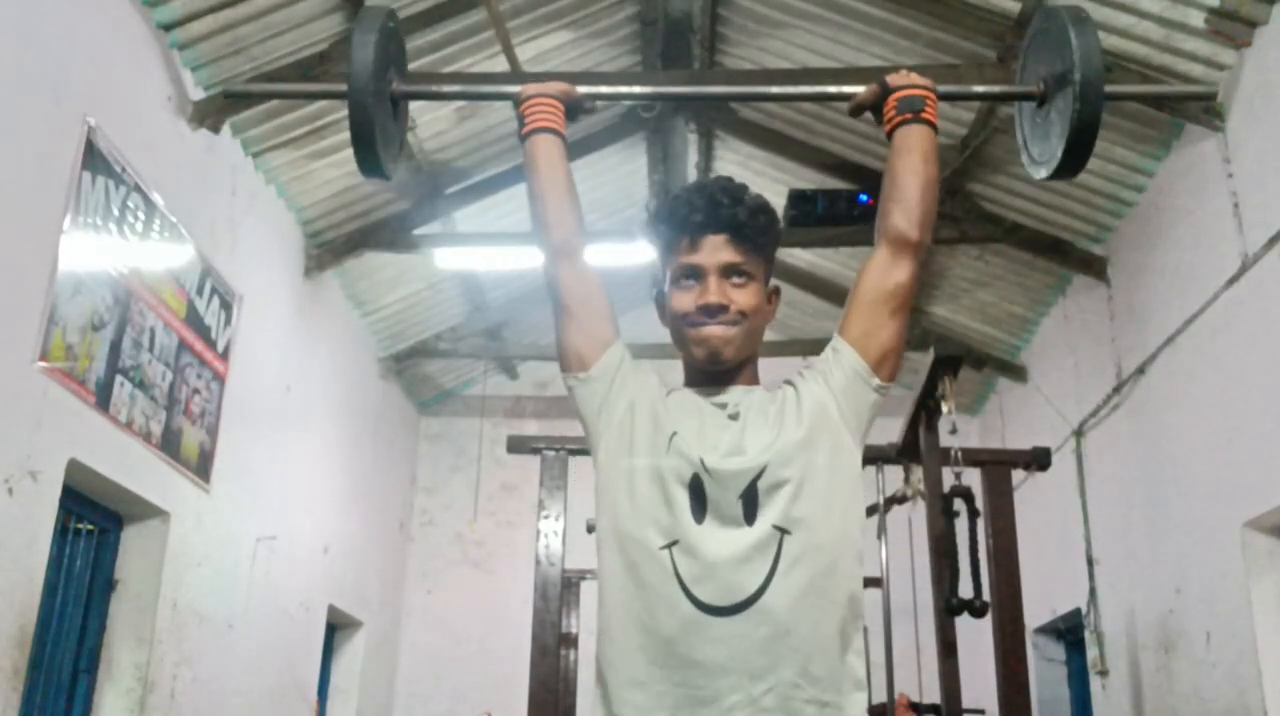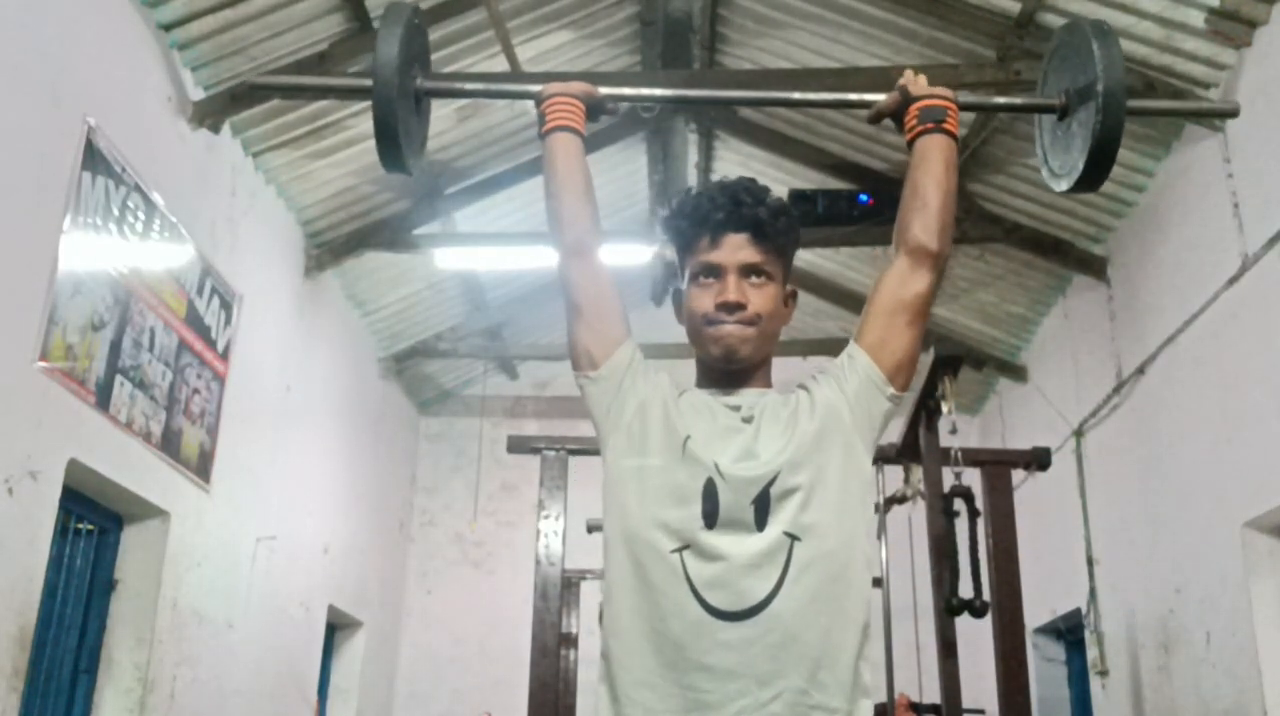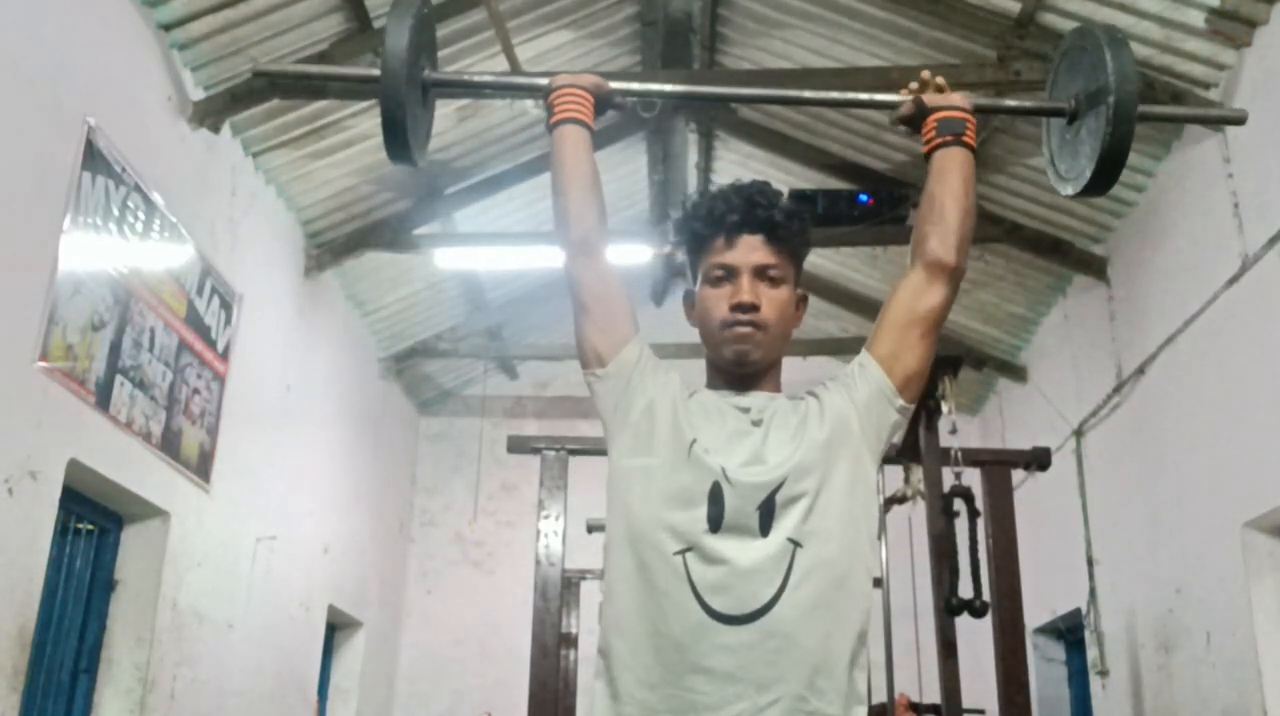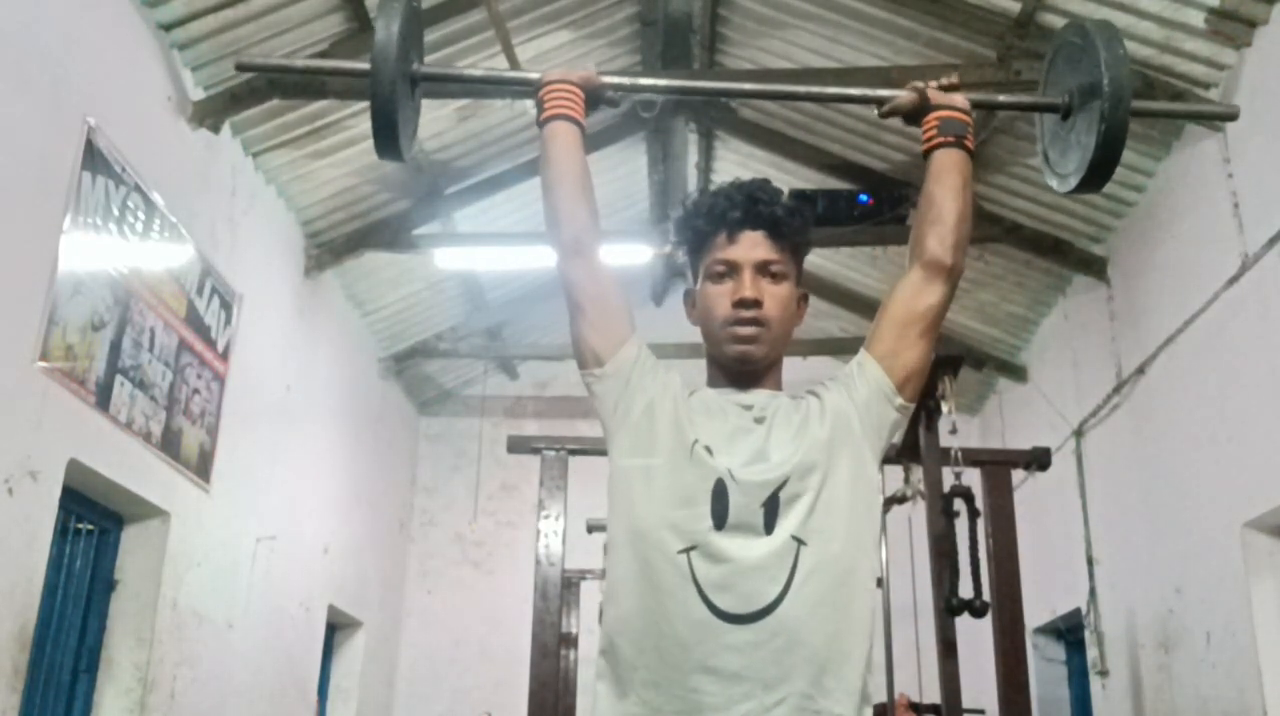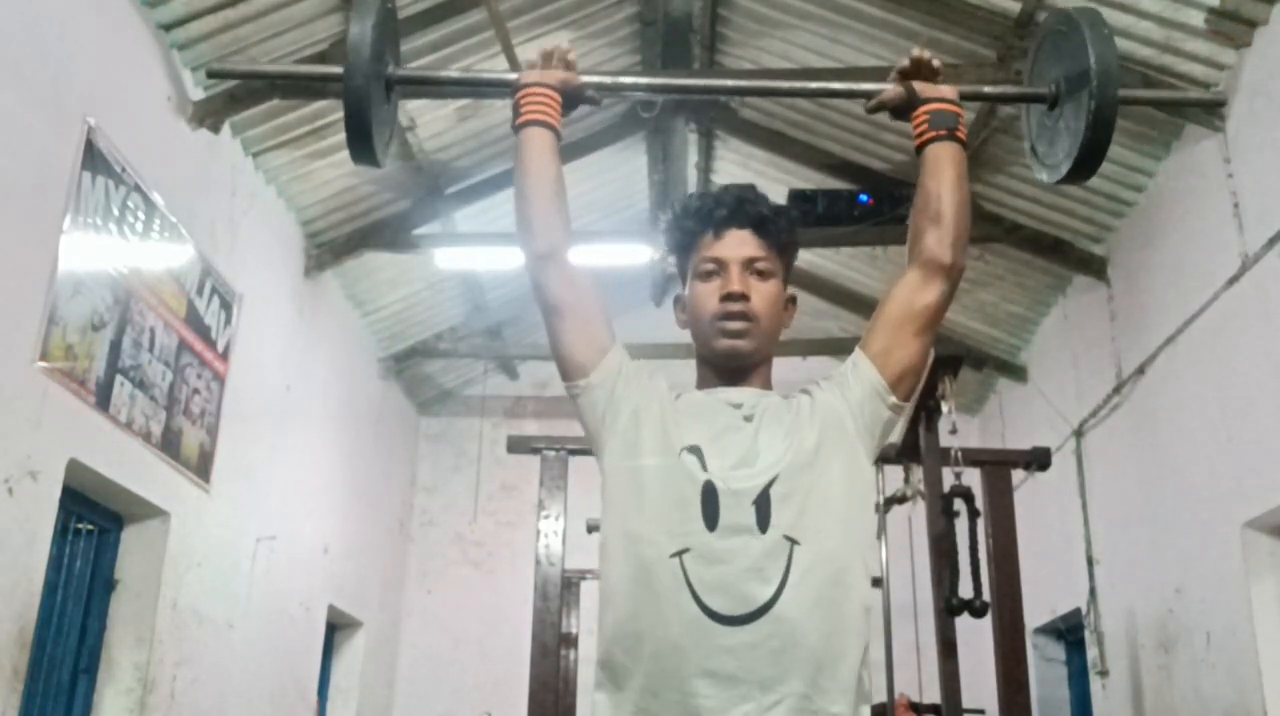
dt=0.5s
person 1, frame 1
left shoulder: (827, 407)
right shoulder: (625, 409)
left elbow: (901, 243)
right elbow: (565, 251)
left wrist: (912, 110)
right wrist: (544, 118)
person 1, frame 2
left shoulder: (838, 414)
right shoulder: (636, 409)
left elbow: (920, 255)
right elbow: (578, 252)
left wrist: (931, 118)
right wrist: (563, 116)
person 1, frame 3
left shoulder: (846, 421)
right shoulder: (644, 411)
left elbow: (936, 267)
right elbow: (585, 252)
left wrist: (950, 127)
right wrist: (571, 108)
person 1, frame 4
left shoulder: (846, 419)
right shoulder: (644, 409)
left elbow: (935, 265)
right elbow: (578, 253)
left wrist: (948, 127)
right wrist: (561, 106)
person 1, frame 5
left shoulder: (840, 421)
right shoulder: (633, 416)
left elbow: (935, 268)
right elbow: (549, 264)
left wrist: (940, 120)
right wrist: (538, 108)
